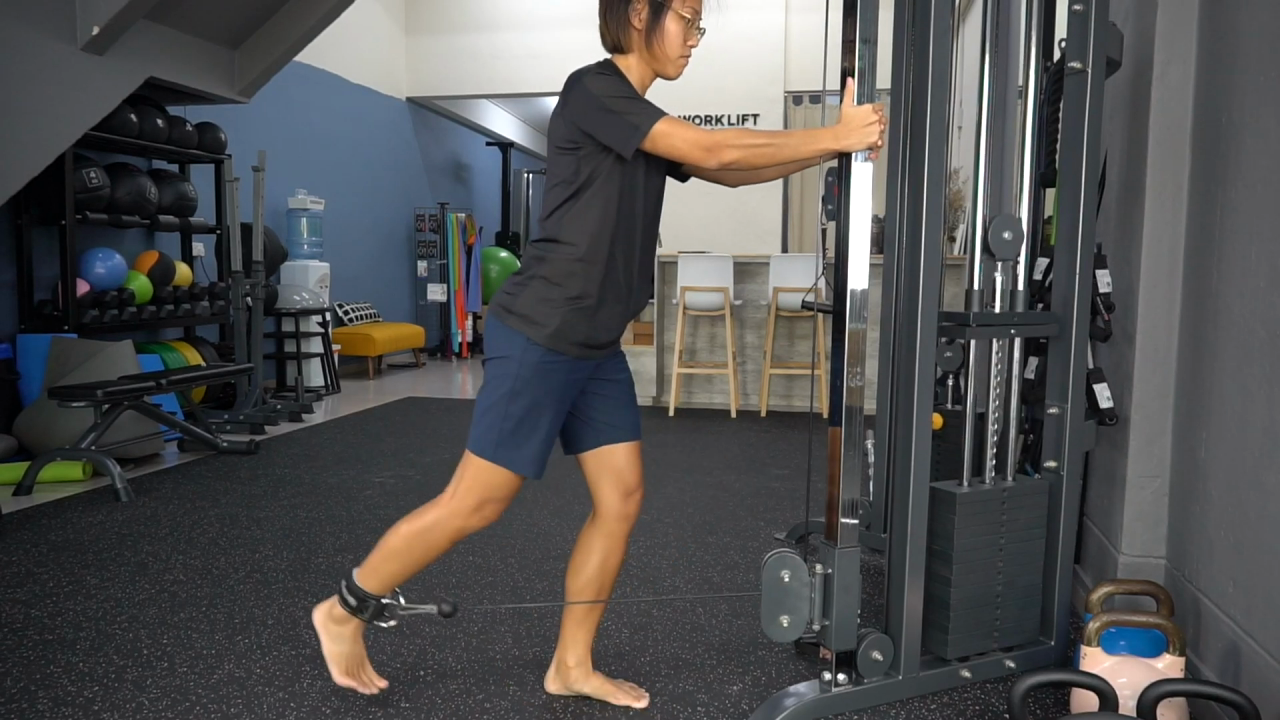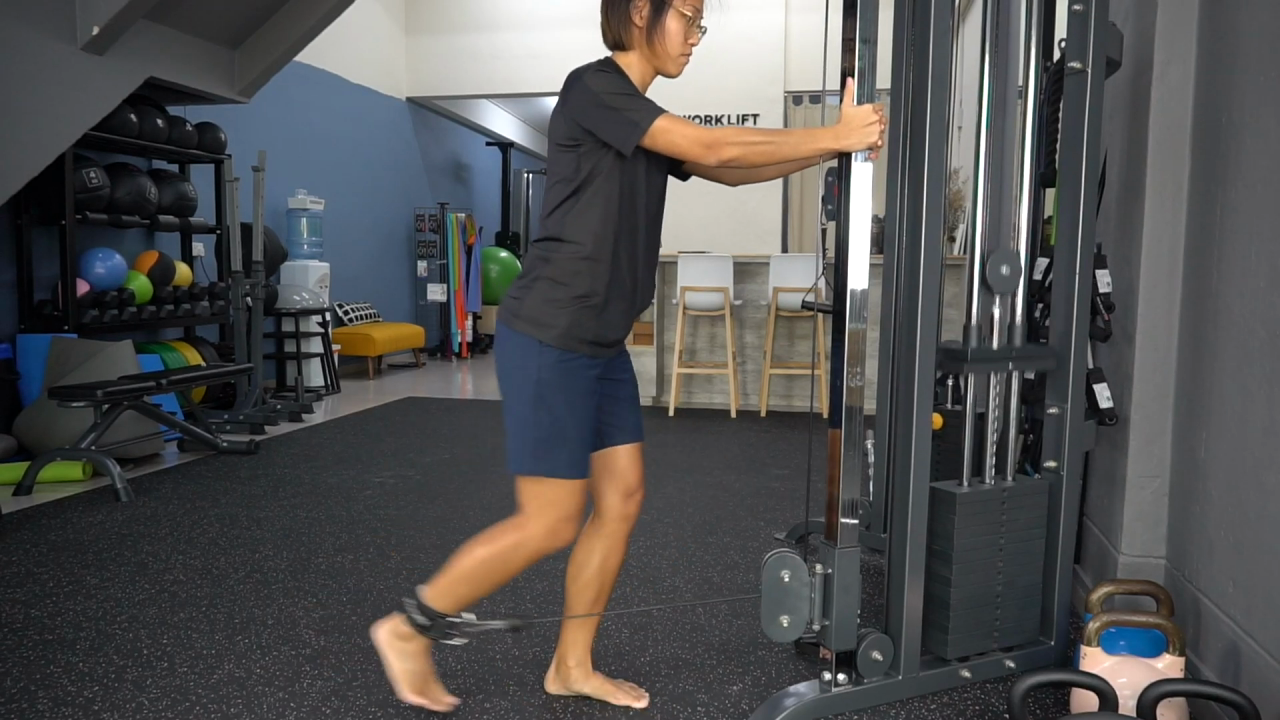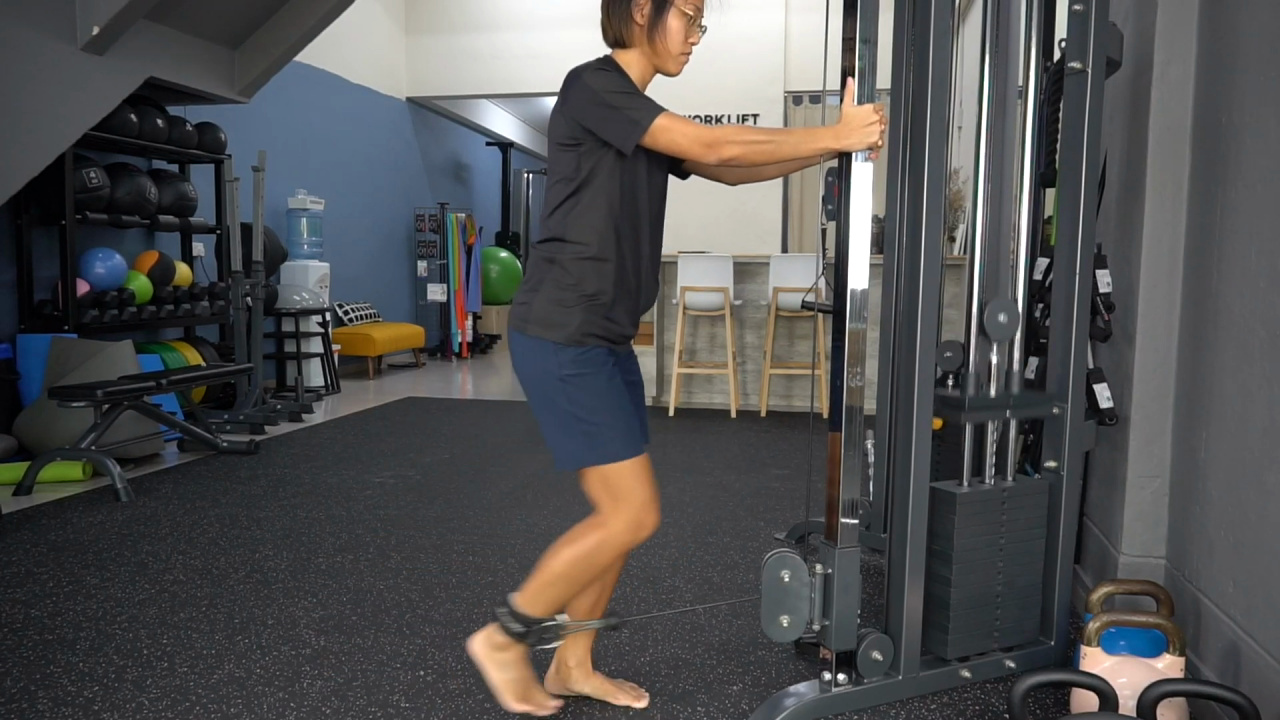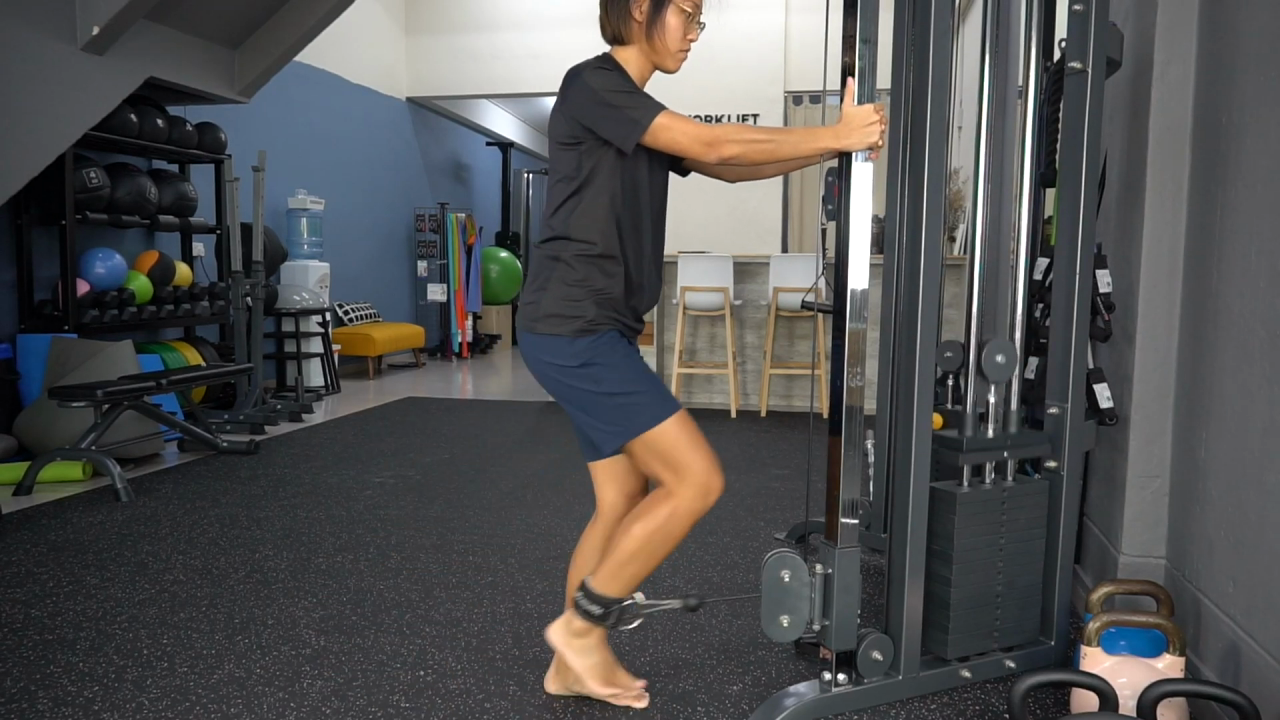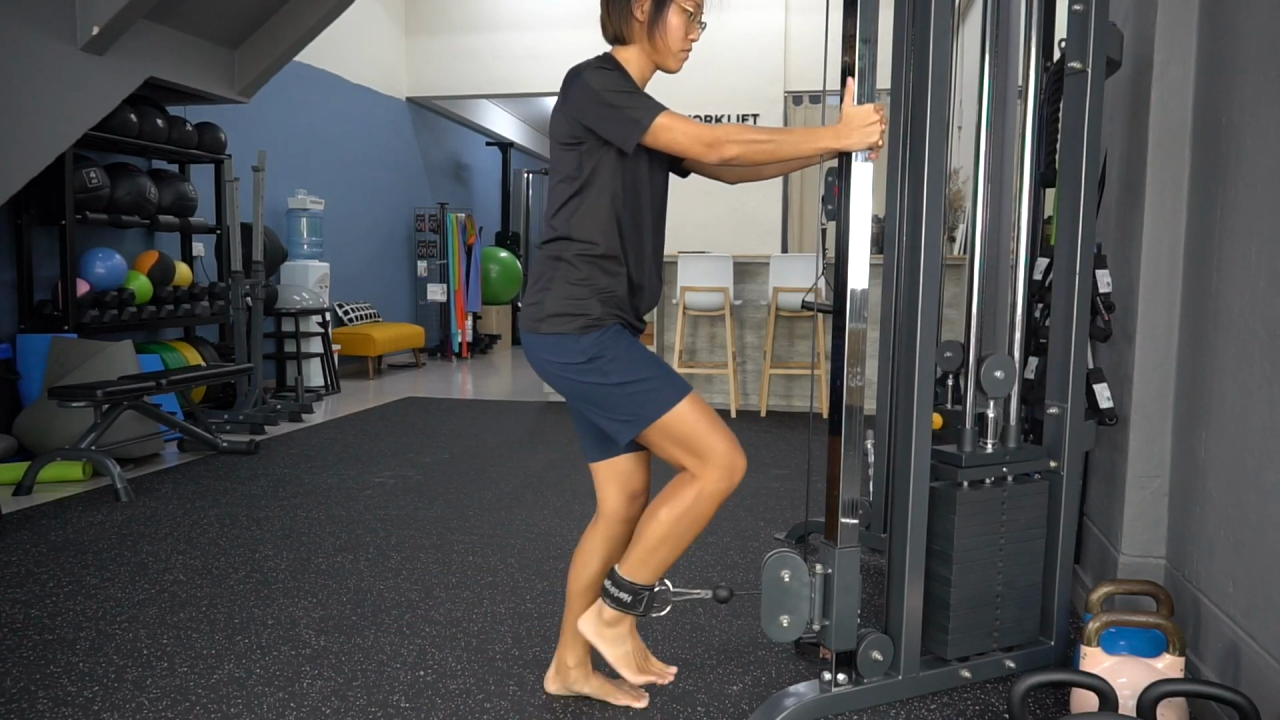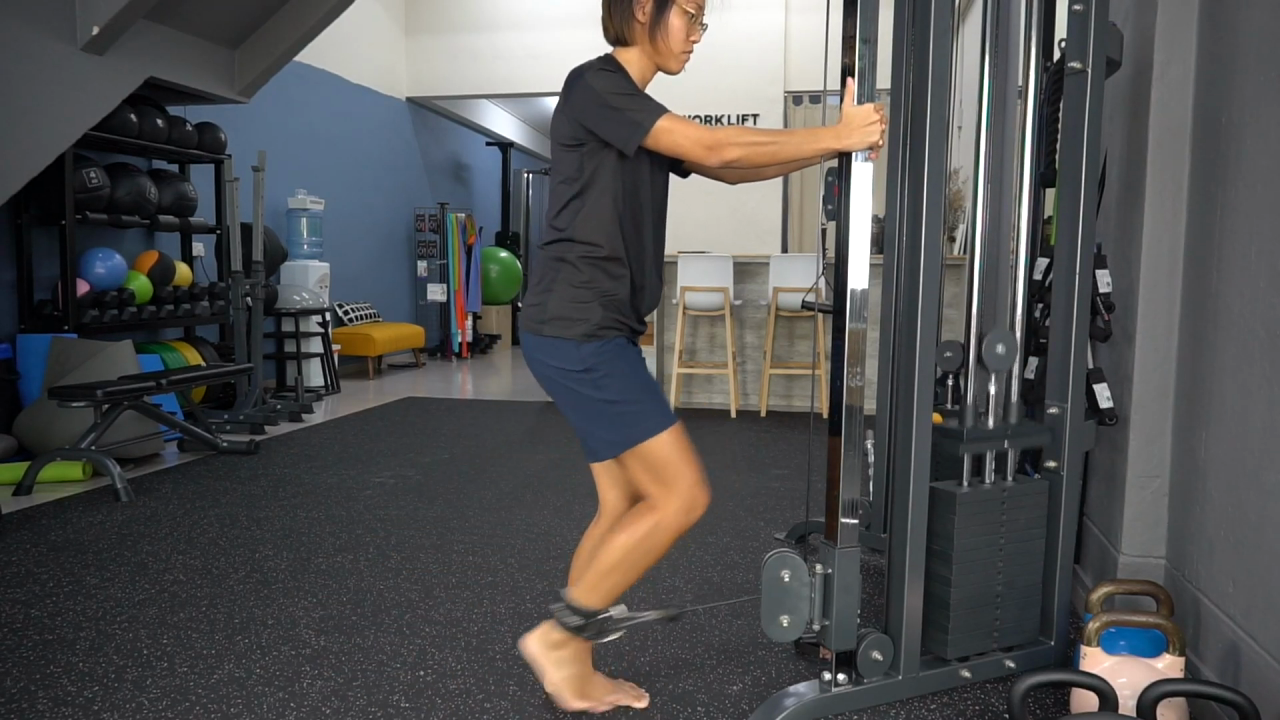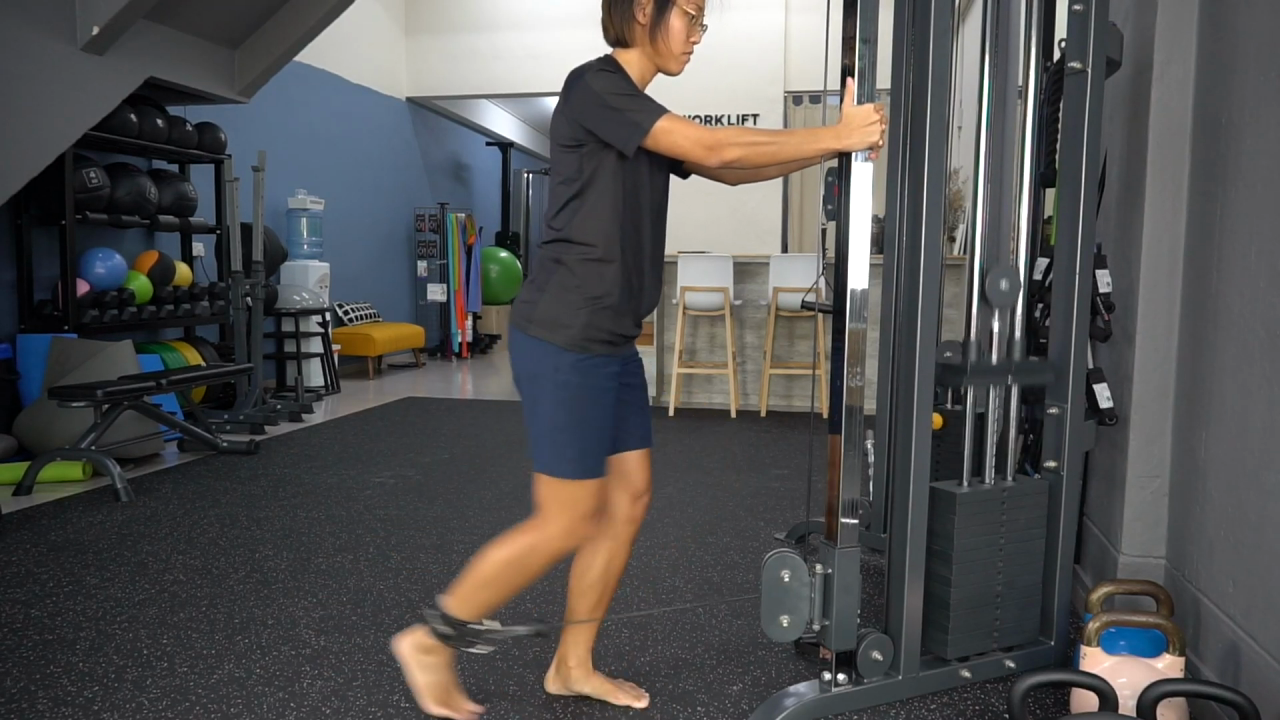
dt=0.3s
person 1, frame 1
left shoulder: (642, 121)
right shoulder: (593, 90)
left elbow: (726, 171)
right elbow: (712, 151)
left wrist: (827, 144)
right wrist: (832, 138)
left hip: (594, 344)
right hip: (540, 334)
left knee: (622, 500)
right knee: (474, 504)
left ankle: (573, 665)
right ankle: (344, 610)
person 1, frame 2
left shoulder: (640, 115)
right shoulder: (593, 87)
left elbow: (726, 170)
right elbow: (711, 148)
left wrist: (828, 144)
right wrist: (835, 136)
left hip: (598, 339)
right hip: (550, 336)
left knee: (622, 497)
right knee: (548, 522)
left ankle: (573, 665)
right ankle: (410, 628)
person 1, frame 3
left shoulder: (642, 118)
right shoulder: (592, 86)
left elbow: (726, 169)
right elbow: (711, 148)
left wrist: (829, 145)
right wrist: (832, 136)
left hip: (603, 336)
right hip: (562, 335)
left knee: (626, 508)
right knee: (630, 515)
right ankle: (505, 636)
person 1, frame 4
left shoulder: (642, 114)
right shoulder: (592, 84)
left elbow: (726, 167)
right elbow: (713, 146)
left wrist: (833, 143)
right wrist: (835, 136)
left hip: (600, 330)
right hip: (570, 329)
left knee: (626, 499)
right knee: (696, 481)
left ankle: (570, 667)
right ankle: (583, 623)
person 1, frame 5
left shoulder: (641, 114)
right shoulder: (593, 84)
left elbow: (727, 168)
right elbow: (713, 147)
left wrist: (836, 140)
right wrist: (835, 136)
left hip: (599, 330)
right hip: (575, 326)
left knee: (627, 498)
right knee: (719, 464)
left ankle: (572, 665)
right ankle: (612, 612)
person 1, frame 6
left shoulder: (639, 109)
right shoulder: (594, 85)
left elbow: (728, 169)
right elbow: (712, 151)
left wrist: (834, 141)
right wrist: (833, 136)
left hip: (604, 332)
right hip: (575, 332)
left knee: (630, 500)
right knee: (679, 494)
left ankle: (578, 664)
right ankle: (560, 632)
person 1, frame 7
left shoulder: (640, 114)
right shoulder: (593, 87)
left elbow: (727, 170)
right elbow: (715, 149)
left wrist: (830, 143)
right wrist: (837, 137)
left hip: (608, 339)
right hip: (564, 337)
left knee: (629, 500)
right knee: (567, 522)
right ankle: (433, 639)
